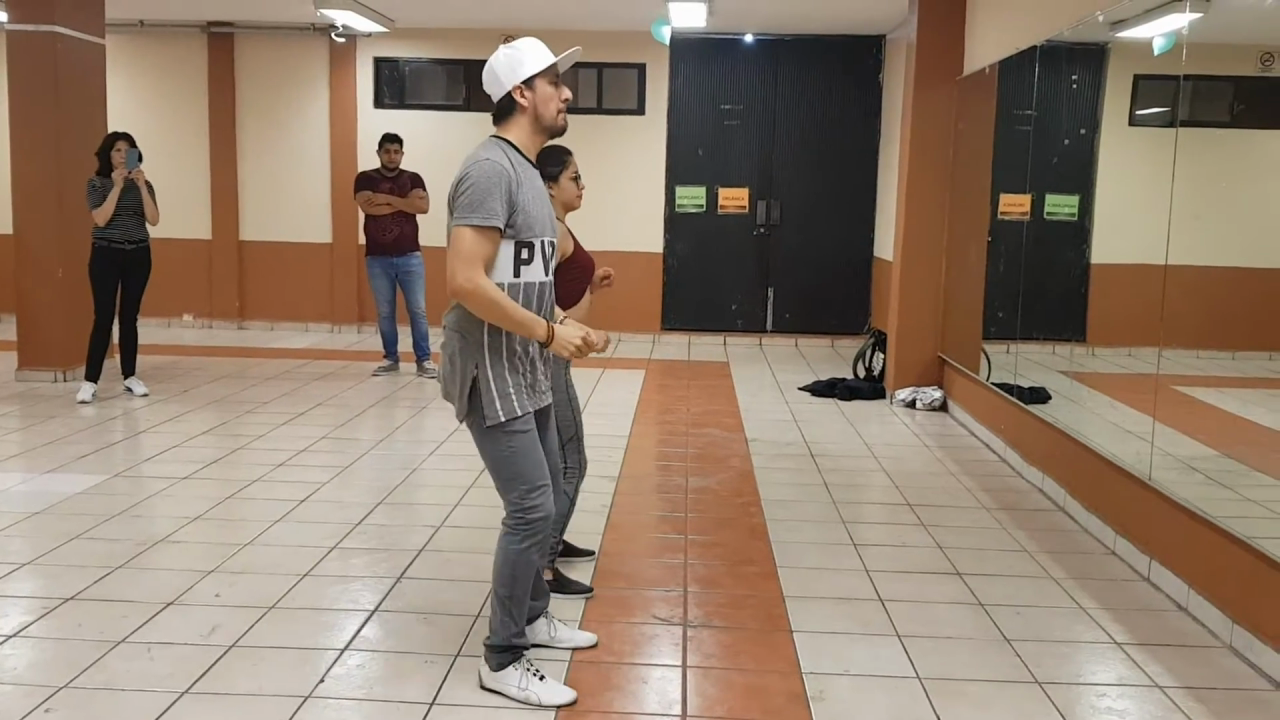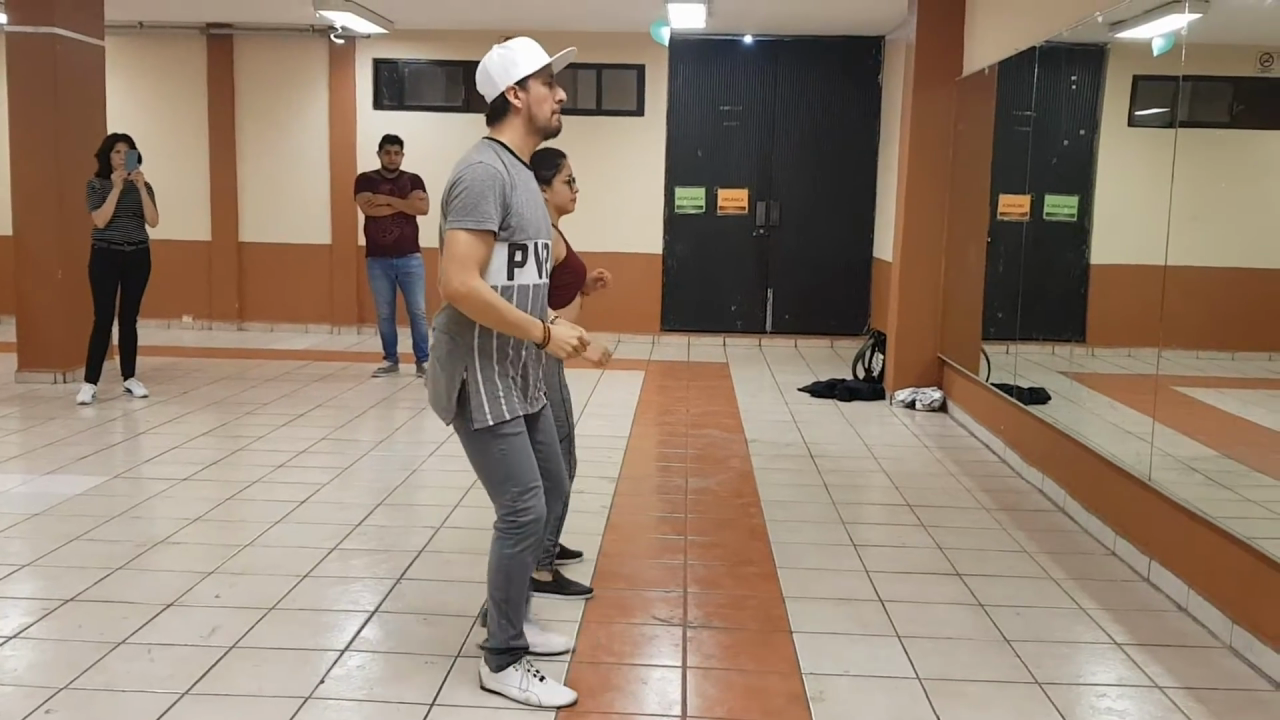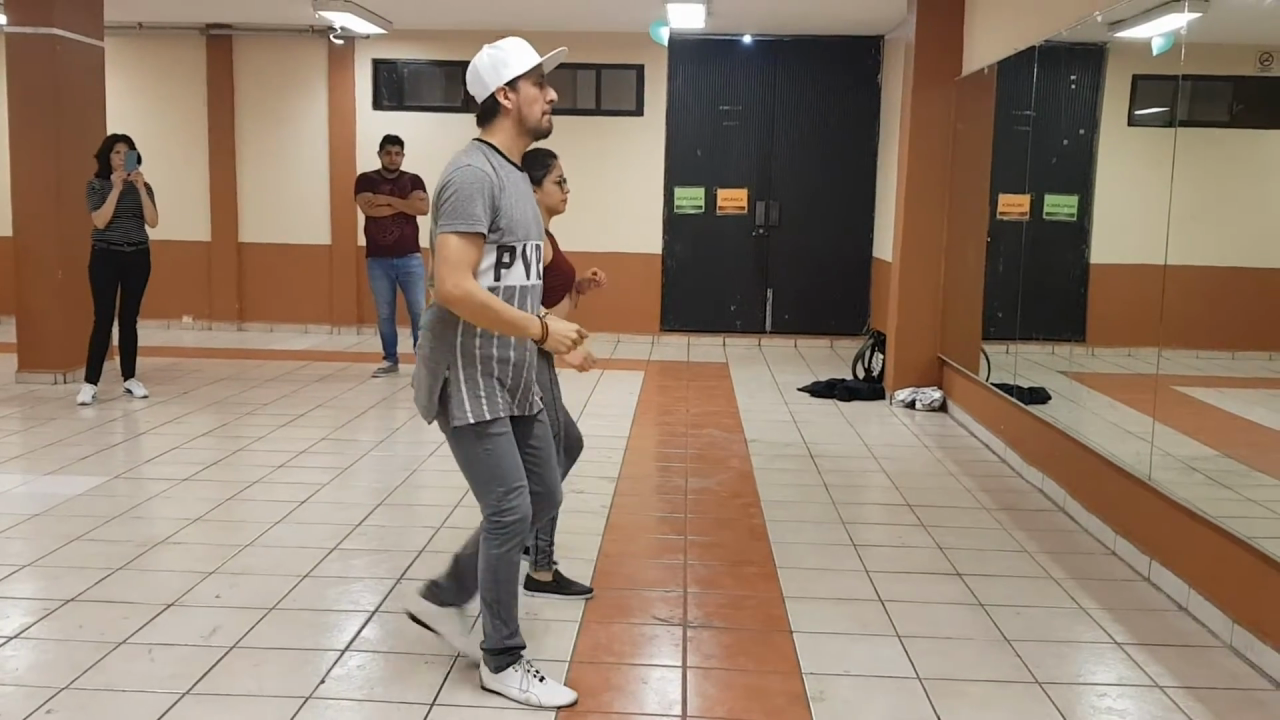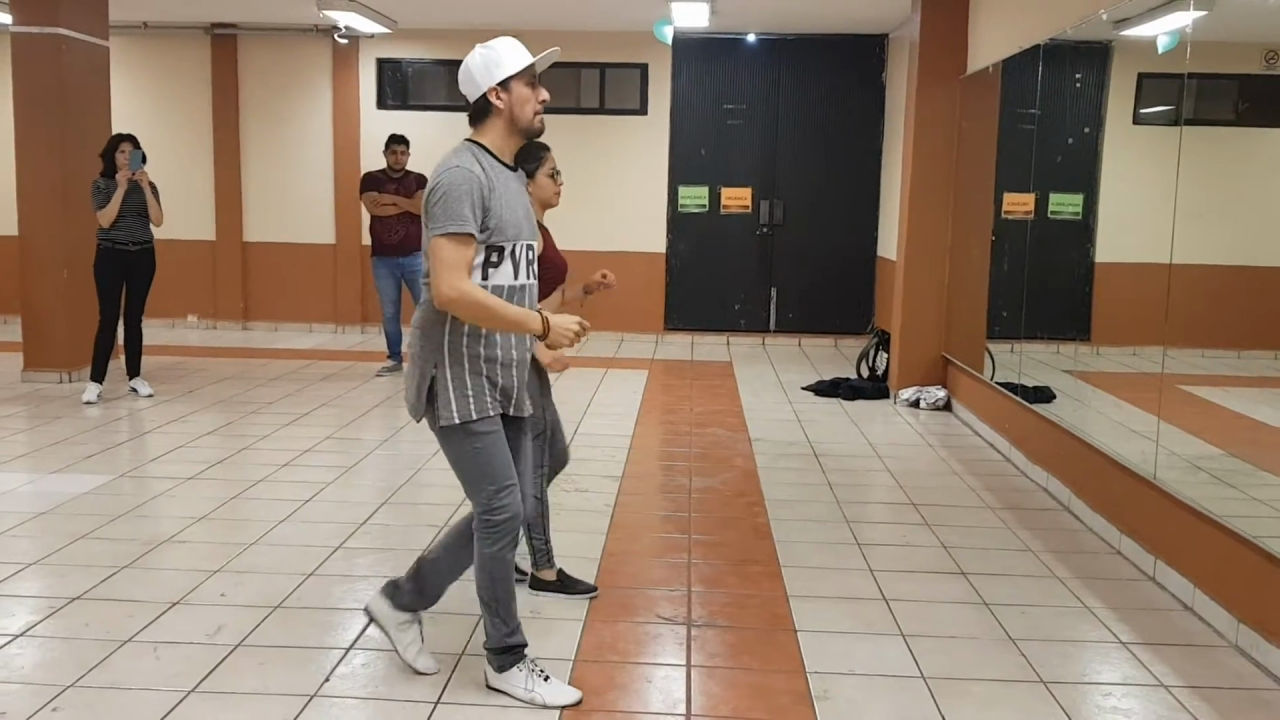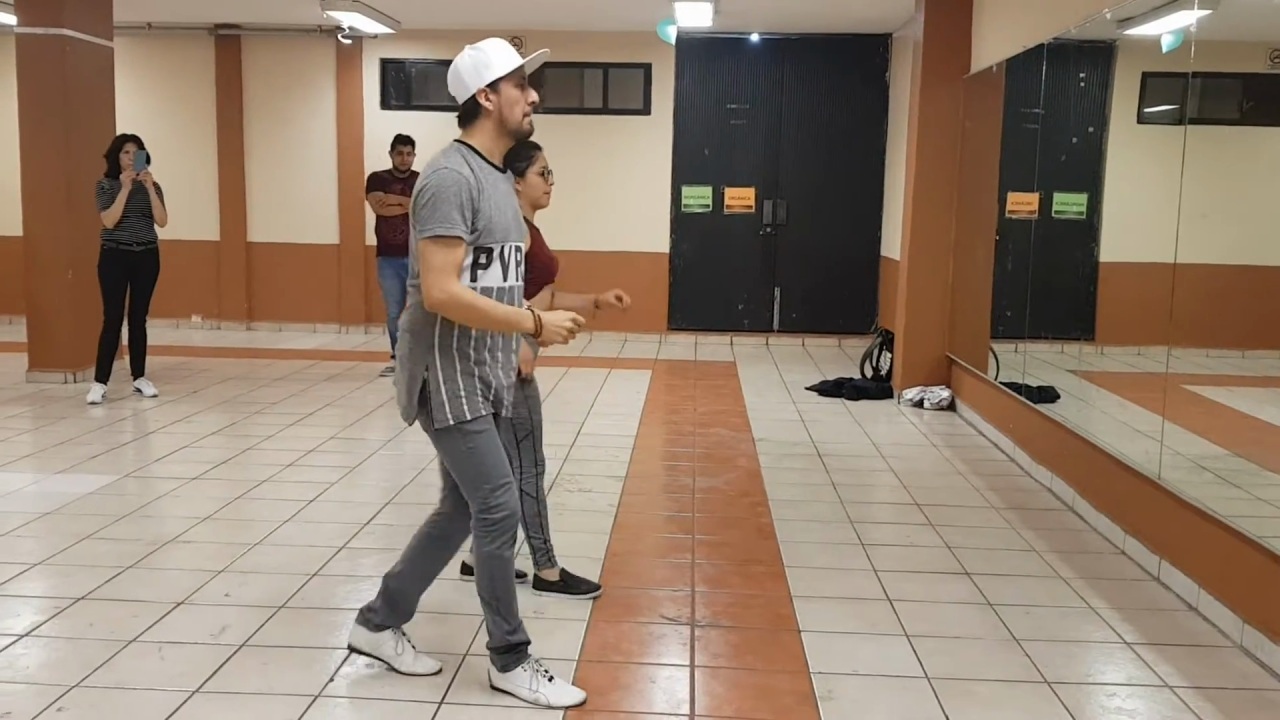
dt=0.1s
person 1, frame 1
left shoulder: (528, 172)
right shoulder: (489, 170)
right elbow: (466, 282)
left wrist: (564, 322)
right wrist: (549, 334)
left hip: (524, 372)
right hip: (490, 373)
left knee: (544, 500)
right knee: (531, 509)
left ankle: (530, 616)
right ankle: (504, 660)
person 1, frame 2
left shoulder: (523, 175)
right shoulder: (483, 172)
right elbow: (460, 286)
left wrist: (555, 325)
right wrist: (545, 335)
left hip: (519, 375)
right hip: (481, 376)
left knee: (551, 494)
right knee: (522, 512)
left ankle: (510, 619)
right ankle: (503, 660)
person 1, frame 3
left shoulder: (515, 175)
right shoulder: (471, 175)
right elbow: (455, 289)
left wrist: (544, 332)
right wrist: (541, 330)
left hip: (514, 377)
right hip: (469, 378)
left knee: (541, 498)
right knee: (510, 512)
left ankle: (444, 596)
right ankle: (503, 662)
person 1, frame 4
left shoulder: (512, 176)
right shoulder: (463, 175)
right elbow: (451, 290)
left wrist: (540, 324)
right wrist: (542, 326)
left hip: (505, 377)
right hip: (459, 377)
left knee: (506, 507)
right knee: (500, 512)
left ankle: (401, 601)
right ankle: (506, 660)
person 1, frame 5
left shoulder: (498, 177)
right shoulder: (451, 177)
right elbow: (441, 292)
left wrist: (533, 316)
right wrist: (535, 327)
left hip: (486, 375)
right hip: (448, 375)
left knee: (463, 507)
right knee: (499, 510)
left ankle: (379, 623)
right ankle: (510, 659)
person 2, frame 1
left shoulder: (553, 231)
right shoulder: (553, 232)
left wrist: (592, 284)
left hip: (547, 359)
right hip: (547, 361)
left knee: (560, 461)
right knee: (569, 466)
left ankle: (552, 543)
right ankle: (544, 570)
person 2, frame 2
left shoulder: (547, 235)
right shoulder: (546, 236)
left wrist: (586, 287)
right wrist: (582, 344)
left hip: (540, 361)
right hip: (538, 362)
right knee: (559, 466)
left ankle: (544, 544)
right ankle: (542, 571)
person 2, frame 3
left shoulder: (539, 235)
left wrist: (578, 286)
right wrist: (565, 351)
left hip: (535, 363)
right hip: (532, 365)
left knee: (570, 444)
left ankle: (523, 536)
right ankle: (541, 573)
person 2, frame 4
left shoulder: (536, 229)
left wrist: (587, 288)
right wrist: (540, 348)
left hip: (529, 357)
left knee: (553, 457)
right knee: (537, 465)
right ankle: (545, 571)
person 2, frame 5
left shoulder: (530, 231)
left elbow: (544, 298)
left wrist: (596, 300)
right wrist: (519, 346)
left hip: (518, 360)
left knee: (519, 462)
right knee: (530, 463)
right ankle: (548, 572)
person 3, frame 1
left shoulder: (143, 184)
right shoulder: (97, 183)
left elbow: (153, 220)
right elbow: (101, 219)
left wrist: (142, 186)
right wrist: (117, 187)
left hip: (138, 255)
right hip: (106, 255)
left knee: (129, 318)
right knee: (104, 318)
left ankle: (130, 377)
right ankle: (90, 382)
person 3, frame 2
left shoulder: (143, 185)
right shoulder: (96, 184)
left elbow: (153, 221)
right elbow: (100, 221)
left wrist: (141, 188)
right wrist: (116, 188)
left hip: (137, 257)
right hip: (105, 256)
left knee: (129, 319)
right knee: (103, 319)
left ankle: (129, 378)
right ankle: (90, 383)
person 3, frame 3
left shoulder: (142, 186)
right shoulder: (96, 185)
left elbow: (153, 222)
right elbow: (100, 222)
left wrist: (141, 188)
right wrist: (116, 189)
left hip: (137, 257)
right hip: (105, 257)
left knee: (129, 319)
right knee: (103, 320)
left ankle: (129, 379)
right ankle: (90, 383)
person 3, frame 4
left shoulder: (147, 185)
right shoulder: (101, 184)
left elbow: (157, 221)
right elbow: (105, 221)
left wrist: (145, 187)
right wrist: (121, 188)
left hip: (142, 256)
right hip: (111, 256)
left knee: (134, 318)
right knee: (108, 319)
left ankle: (135, 377)
right ankle: (95, 382)
person 3, frame 5
left shoulder: (152, 186)
right shoulder: (106, 185)
left elbow: (162, 221)
right elbow: (109, 221)
left wrist: (149, 188)
right wrist: (125, 189)
left hip: (146, 257)
right hip: (115, 256)
left knee: (138, 319)
right knee: (113, 319)
left ankle: (139, 378)
right ankle: (100, 382)
person 4, frame 1
left shoulder: (413, 178)
right shoulder: (365, 178)
left elbow: (423, 206)
right elbow: (368, 207)
left wrist: (388, 198)
right wrist: (404, 202)
left hip: (410, 256)
right hip: (378, 258)
left knee: (418, 310)
right knee: (385, 312)
left ankle: (424, 359)
right ankle: (391, 358)
person 4, frame 2
left shoulder: (413, 180)
right shoulder: (366, 180)
left elbow: (423, 207)
right elbow: (368, 208)
left wrist: (388, 200)
right wrist: (406, 203)
left hip: (410, 257)
right hip: (378, 260)
left knee: (418, 311)
right knee: (385, 313)
left ankle: (423, 360)
right ankle: (390, 359)
person 4, frame 3
left shoulder: (413, 180)
right shoulder: (366, 180)
left elbow: (423, 208)
right elbow: (369, 208)
left wrist: (388, 200)
right wrist: (405, 204)
left hip: (410, 257)
right hip: (378, 260)
left knee: (418, 310)
right knee: (385, 313)
right ankle: (390, 359)
person 4, frame 4
left shoulder: (419, 180)
right shoulder: (372, 180)
right elbow: (374, 207)
left wrist: (392, 199)
right wrist: (410, 203)
left hip: (415, 256)
right hip: (384, 258)
right knee: (390, 312)
right ankle: (395, 357)
person 4, frame 5
right shoulder: (377, 179)
right elbow: (380, 207)
left wrist: (397, 199)
right wrist: (411, 203)
right hip: (388, 258)
right knee: (393, 312)
right ankle: (398, 357)
